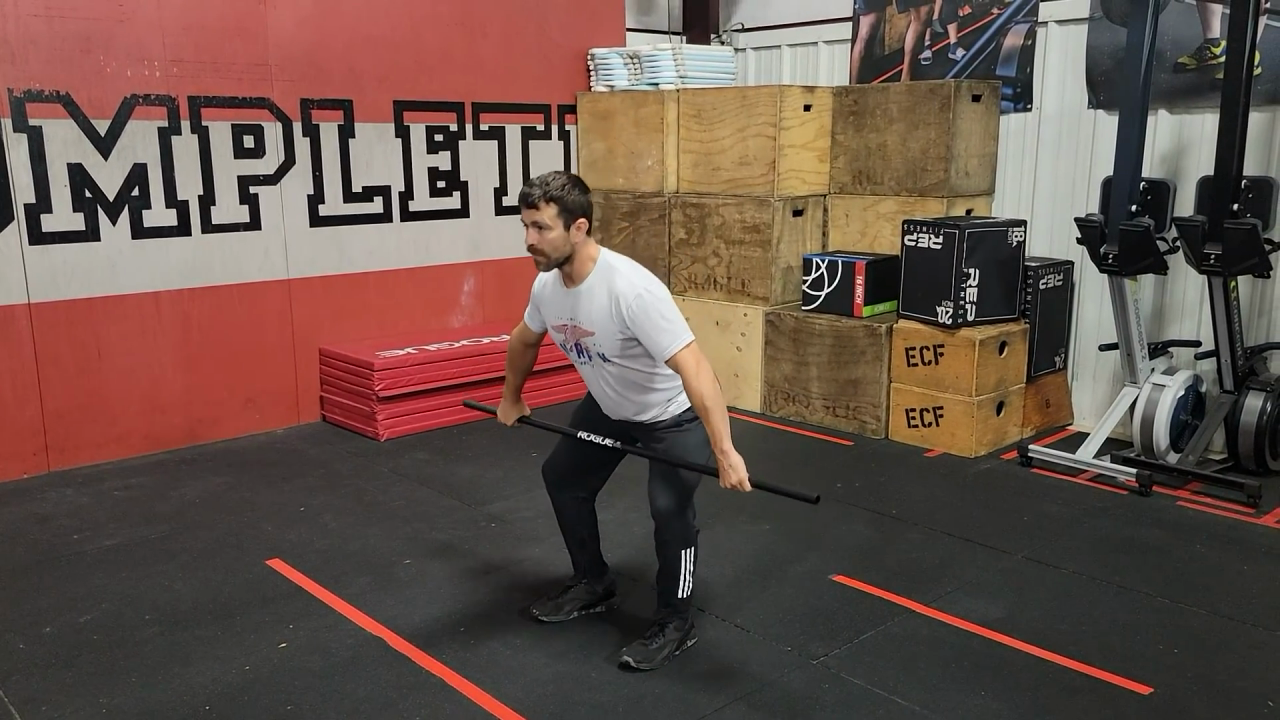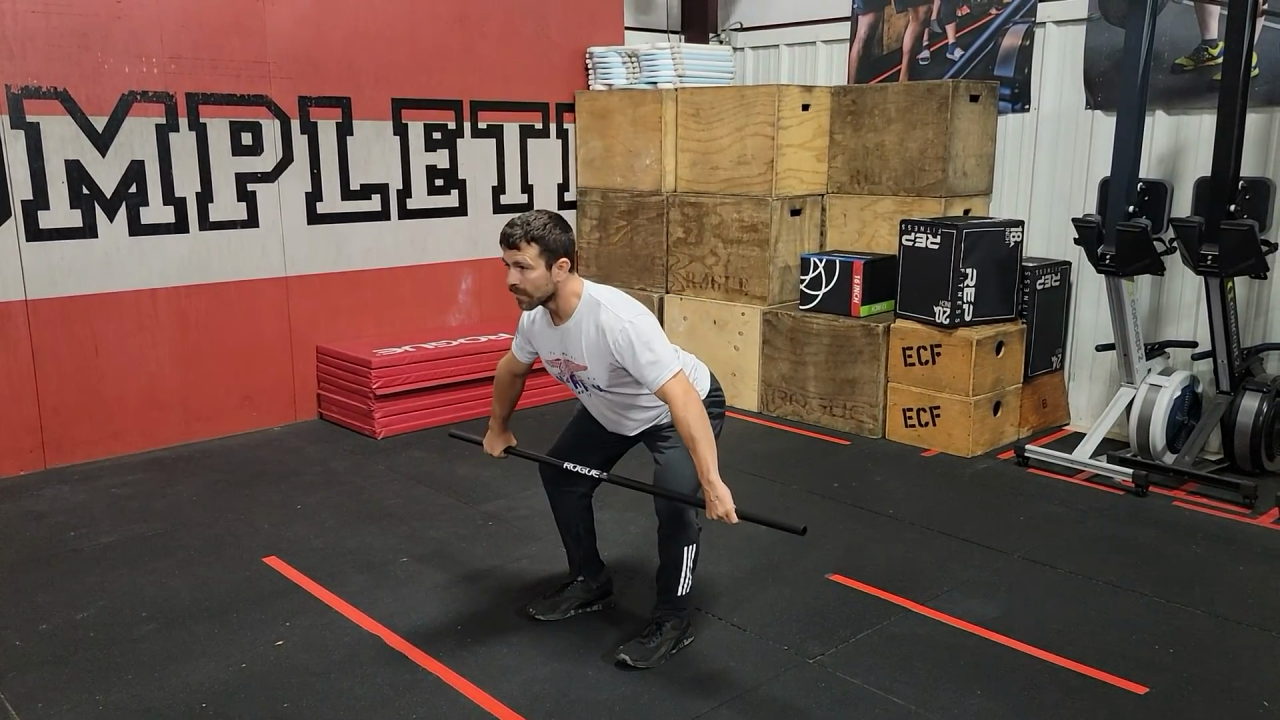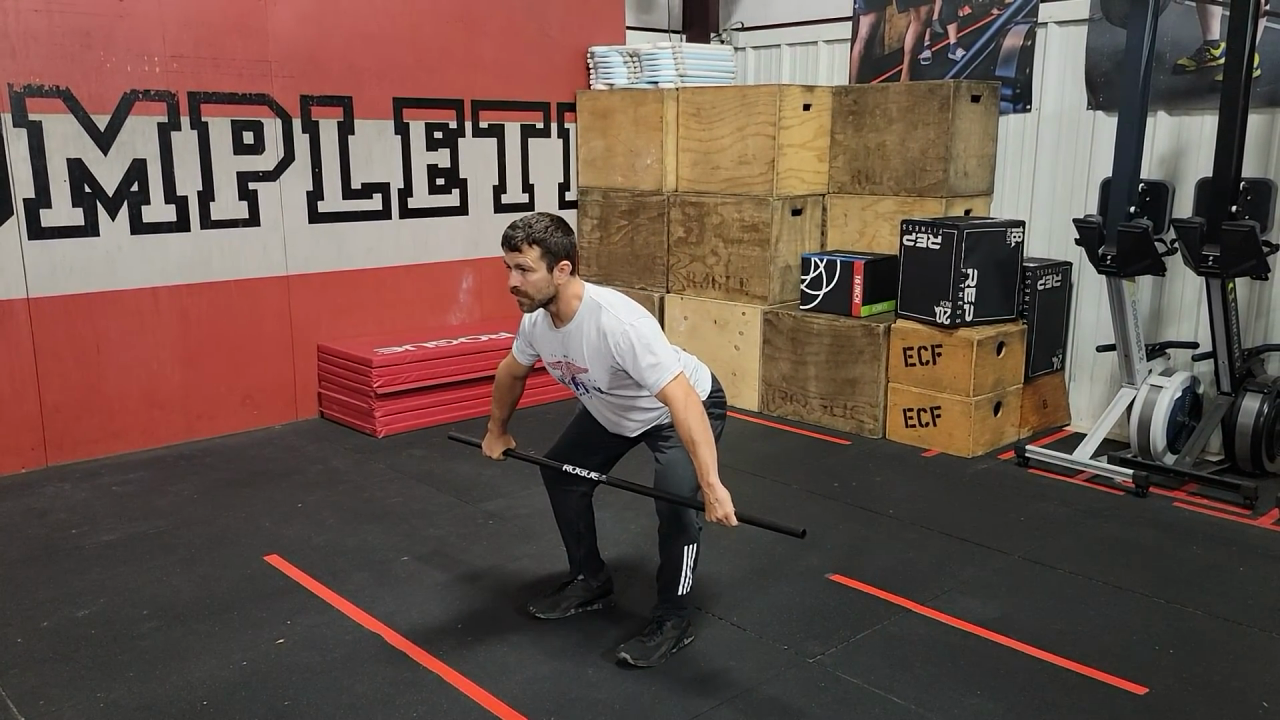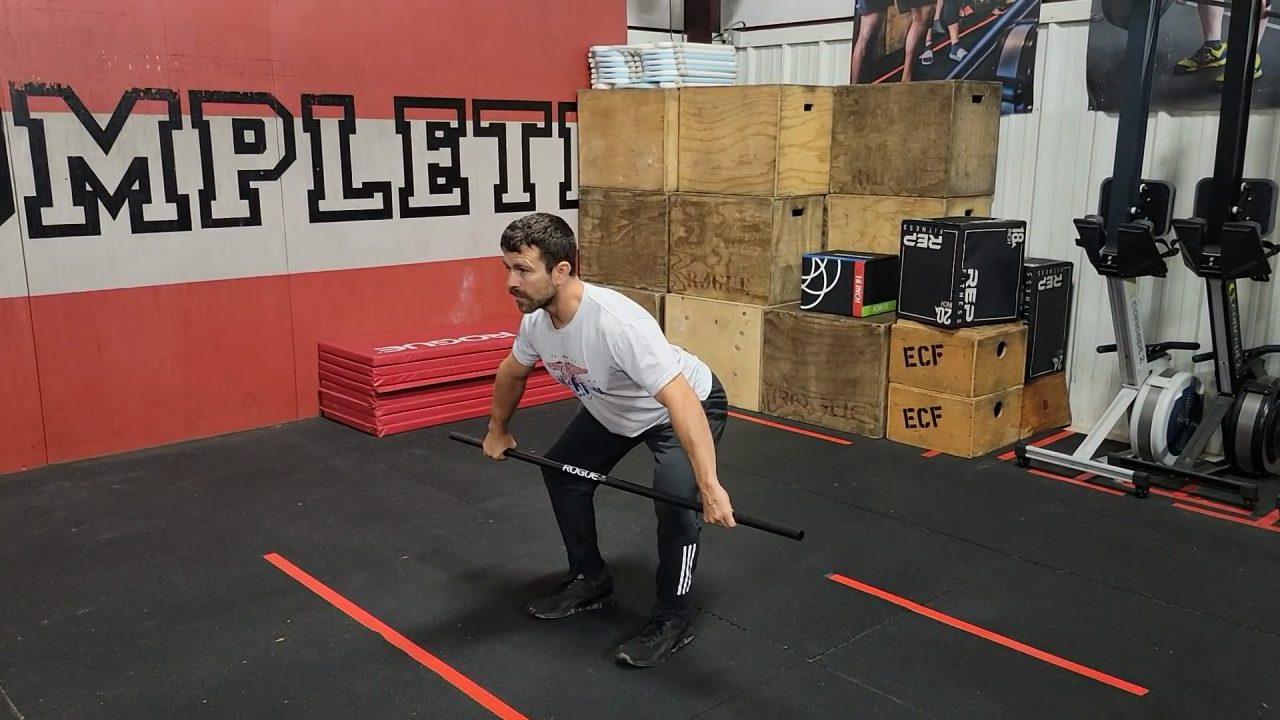
dt=0.5s
person 1, frame 1
left shoulder: (630, 288)
right shoulder: (547, 285)
left elbow: (693, 367)
right elbow: (524, 340)
left wrist: (724, 451)
right wrist: (511, 397)
left hip: (674, 410)
right hip: (610, 406)
left knee: (669, 506)
right knee: (562, 478)
left ankle: (675, 623)
right ankle: (592, 583)
person 1, frame 2
left shoulder: (617, 319)
right shoulder: (534, 318)
left elbow: (682, 399)
right elbow: (511, 370)
left wrist: (711, 483)
right wrist: (498, 428)
left hip: (683, 406)
left knee: (675, 498)
right knee: (561, 474)
left ankle: (672, 619)
right ankle: (589, 582)
person 1, frame 3
left shoulder: (619, 322)
right shoulder: (535, 321)
left elbow: (683, 401)
right elbow: (512, 373)
left wrist: (711, 485)
right wrist: (497, 431)
left hip: (685, 406)
left knee: (676, 498)
right knee: (561, 473)
left ankle: (672, 619)
right ankle: (590, 581)
person 1, frame 4
left shoulder: (617, 323)
right shoulder: (535, 320)
left elbow: (682, 402)
right elbow: (513, 372)
left wrist: (710, 486)
right wrist: (498, 430)
left hip: (689, 405)
left knee: (675, 497)
right knee: (562, 473)
left ankle: (672, 618)
right ankle: (590, 580)
